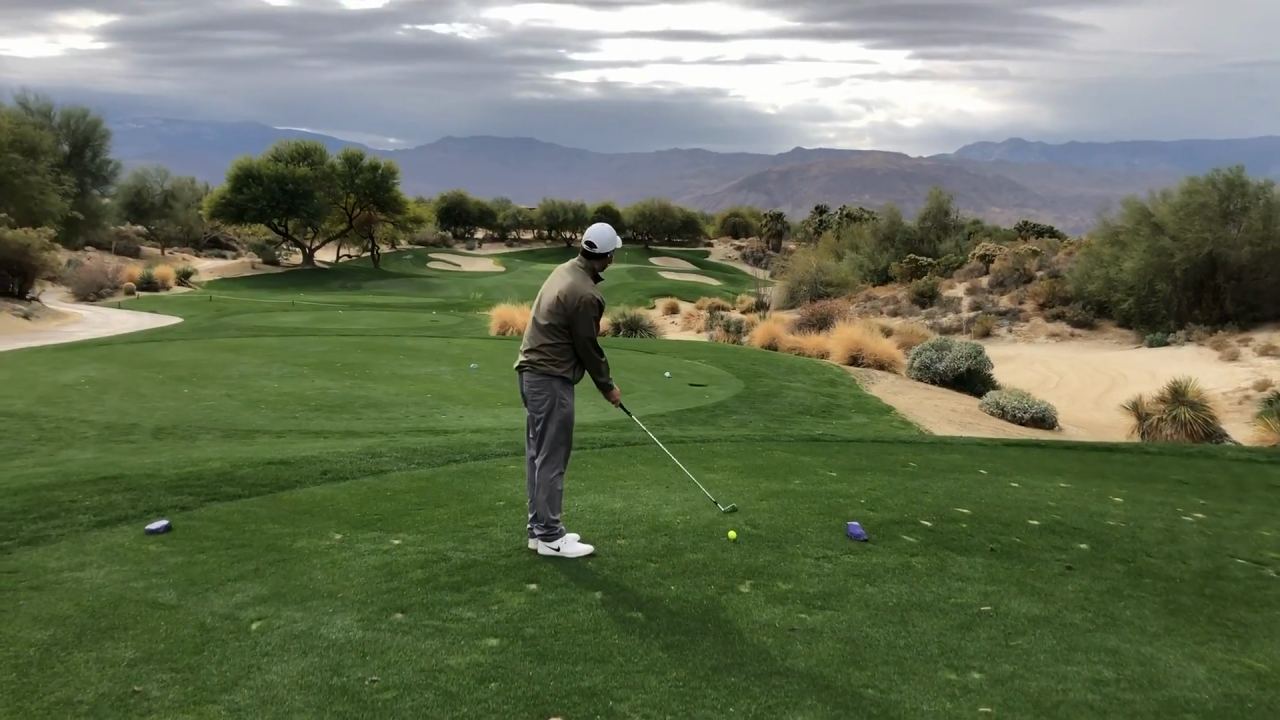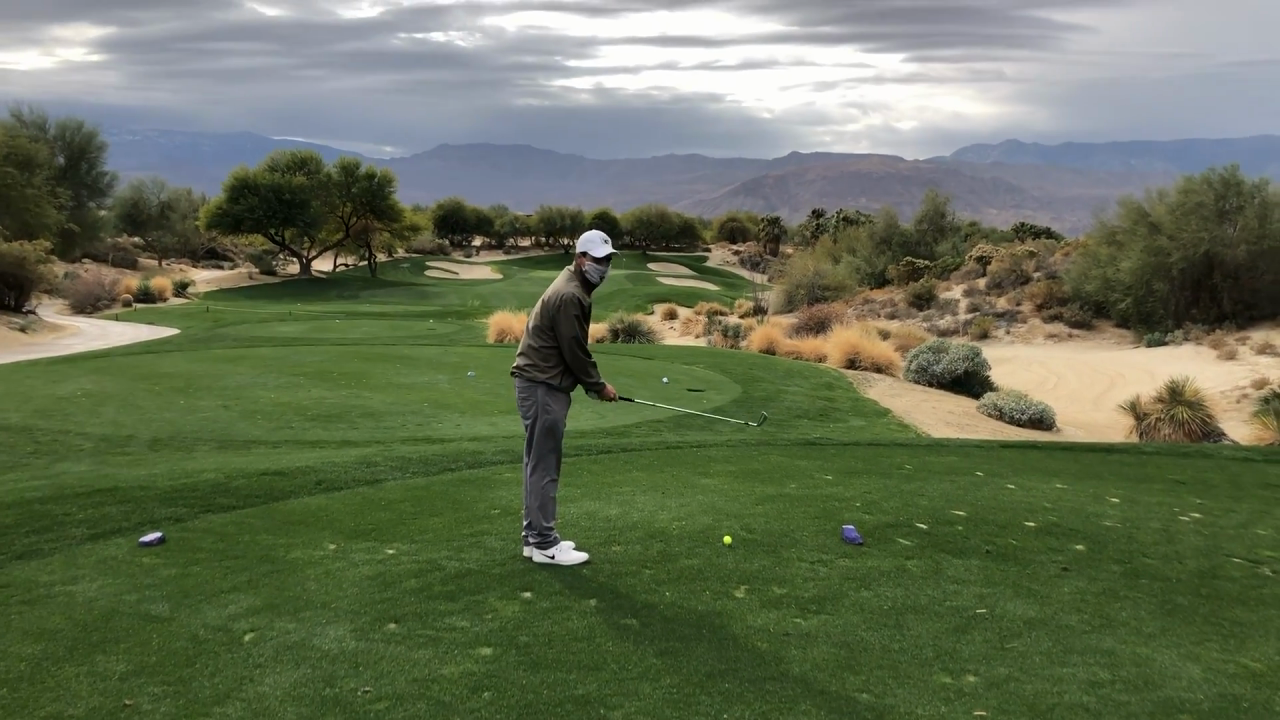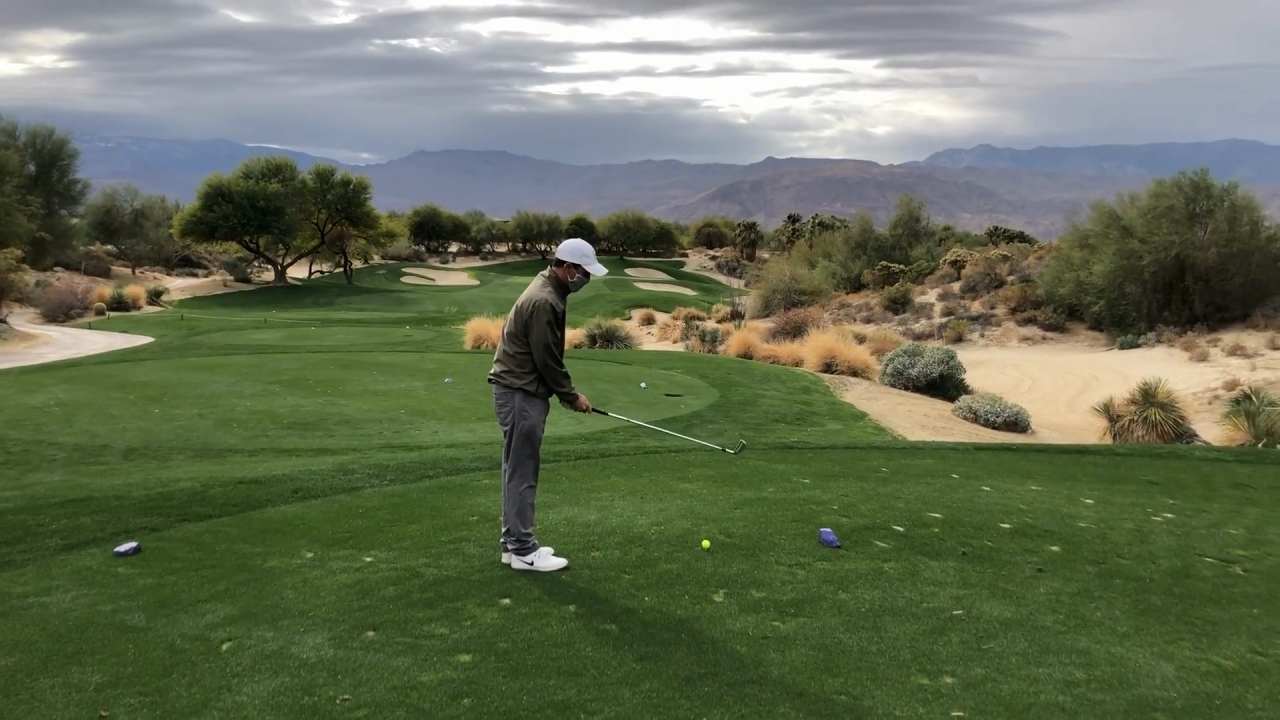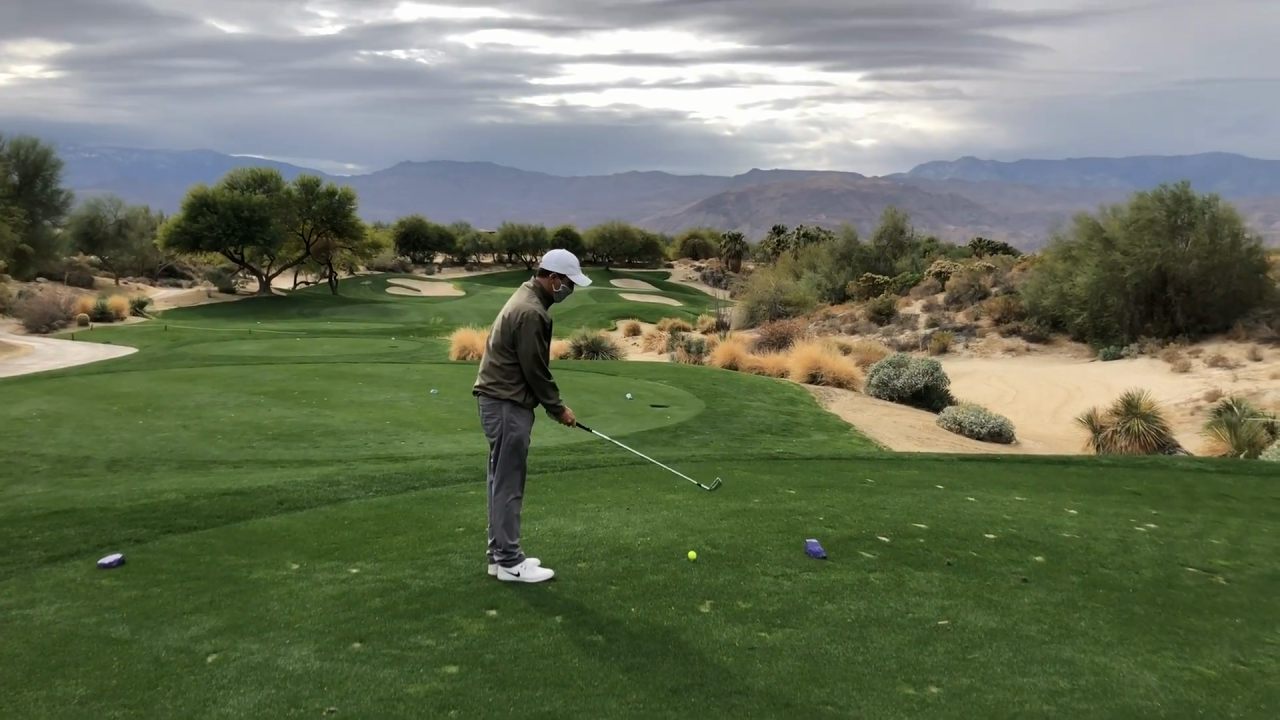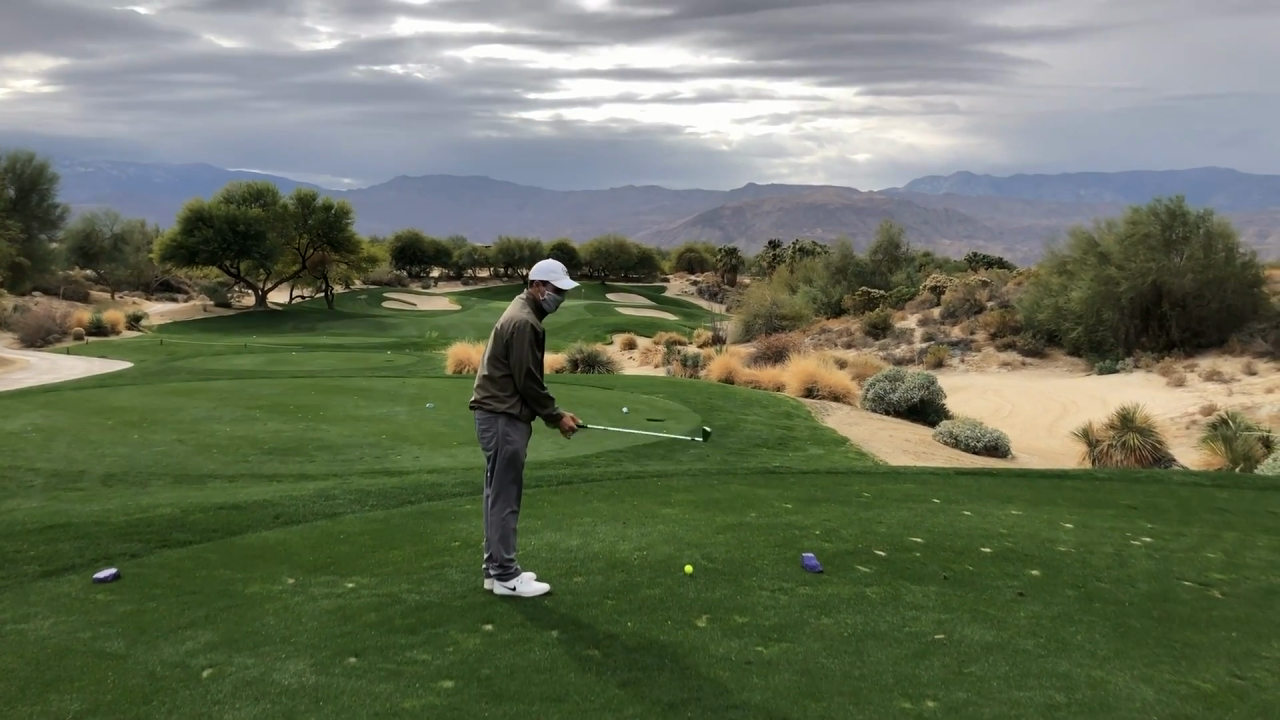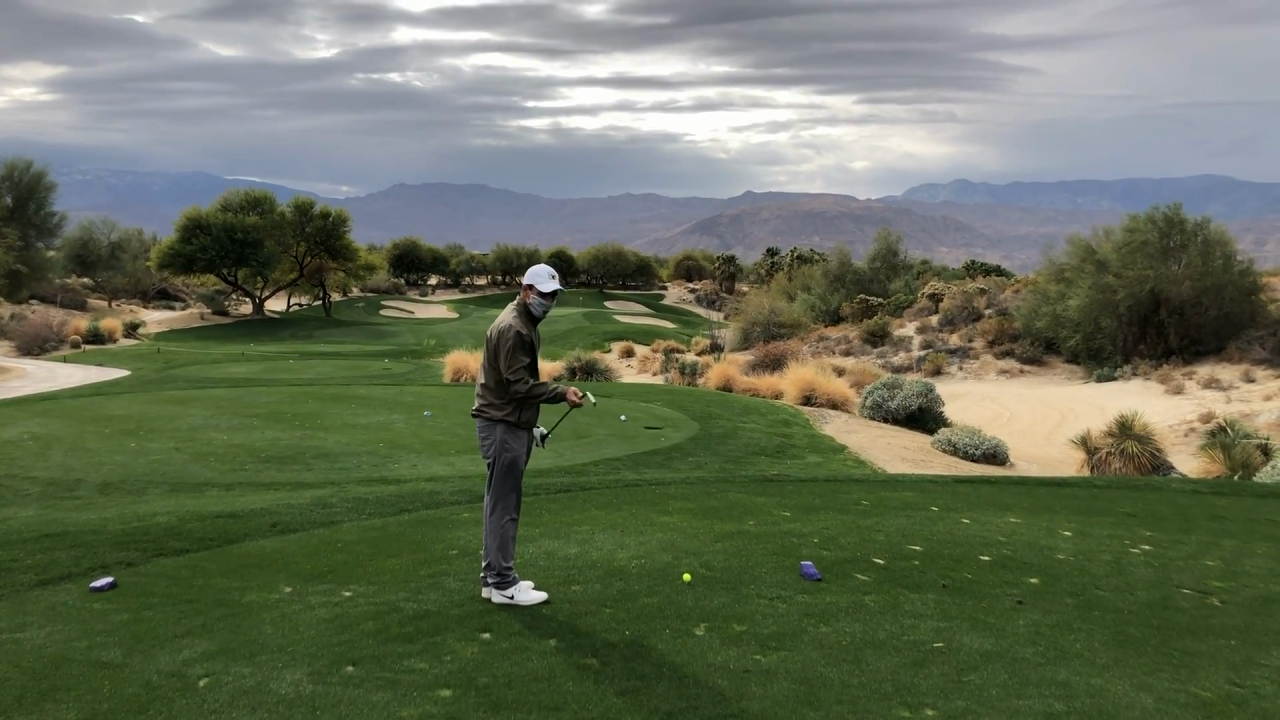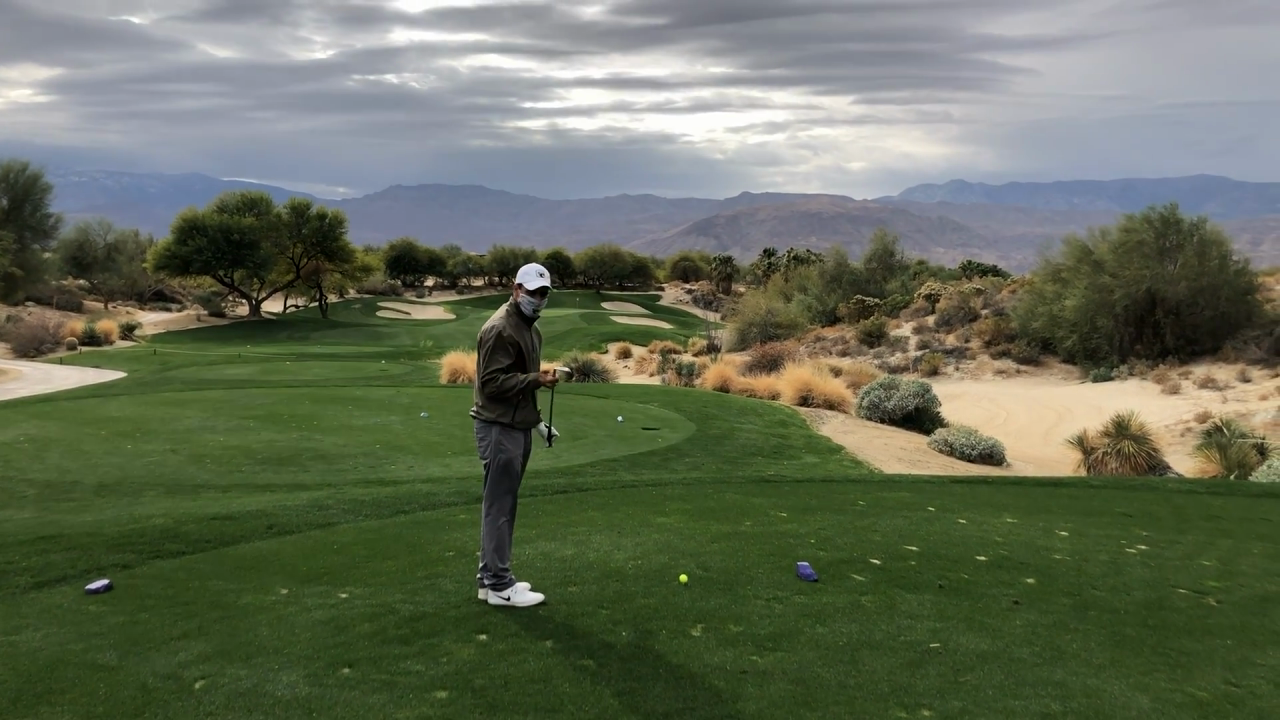
dt=0.4s
person 1, frame 1
left shoulder: (564, 272)
right shoulder: (587, 295)
right elbow: (588, 347)
right wrist: (607, 386)
left hip: (533, 373)
right hip: (551, 380)
left knee: (540, 455)
right knee: (552, 459)
left ankle: (540, 527)
right ankle: (549, 536)
person 1, frame 2
left shoulder: (572, 286)
right shoulder: (571, 295)
right elbow: (575, 351)
left wrist: (591, 384)
right wrist: (599, 385)
left hip: (540, 383)
right hip: (543, 387)
left knee: (539, 463)
right knee: (544, 466)
left ankle: (535, 536)
right ankle: (544, 544)
person 1, frame 3
left shoulder: (548, 290)
right shoulder: (544, 301)
right elbow: (547, 359)
left wrist: (566, 392)
right wrist: (571, 395)
left hip: (522, 390)
right hip: (520, 393)
left knee: (518, 469)
right knee: (522, 471)
left ankle: (513, 542)
right ankle: (523, 551)
person 1, frame 4
left shoulder: (526, 298)
right shoulder: (532, 312)
right elbow: (535, 369)
left wrist: (552, 404)
right wrist: (557, 408)
left hip: (502, 400)
right hip: (507, 404)
left knee: (503, 480)
right knee: (509, 482)
left ankle: (499, 553)
right ankle: (509, 562)
person 1, frame 5
left shoulder: (521, 313)
right shoulder: (525, 322)
right elbow: (528, 381)
left wrist: (550, 412)
right wrist: (555, 416)
left hip: (500, 413)
right hip: (503, 417)
left knee: (499, 493)
right knee: (505, 496)
left ankle: (496, 567)
right ankle: (505, 575)
person 1, frame 6
left shoulder: (525, 324)
right shoulder: (511, 327)
right elbow: (518, 384)
left wrist: (531, 422)
right wrist: (562, 393)
left hip: (510, 423)
right hip: (502, 426)
left knee: (501, 502)
right knee: (504, 504)
left ankle: (494, 575)
right ankle: (503, 584)
person 1, frame 7
left shoulder: (530, 327)
right shoulder: (499, 329)
right elbow: (493, 383)
left wrist: (537, 419)
right wrist: (536, 379)
left hip: (517, 425)
right hip: (499, 427)
left knee: (501, 503)
right knee: (500, 504)
left ankle: (491, 577)
right ankle: (498, 585)
